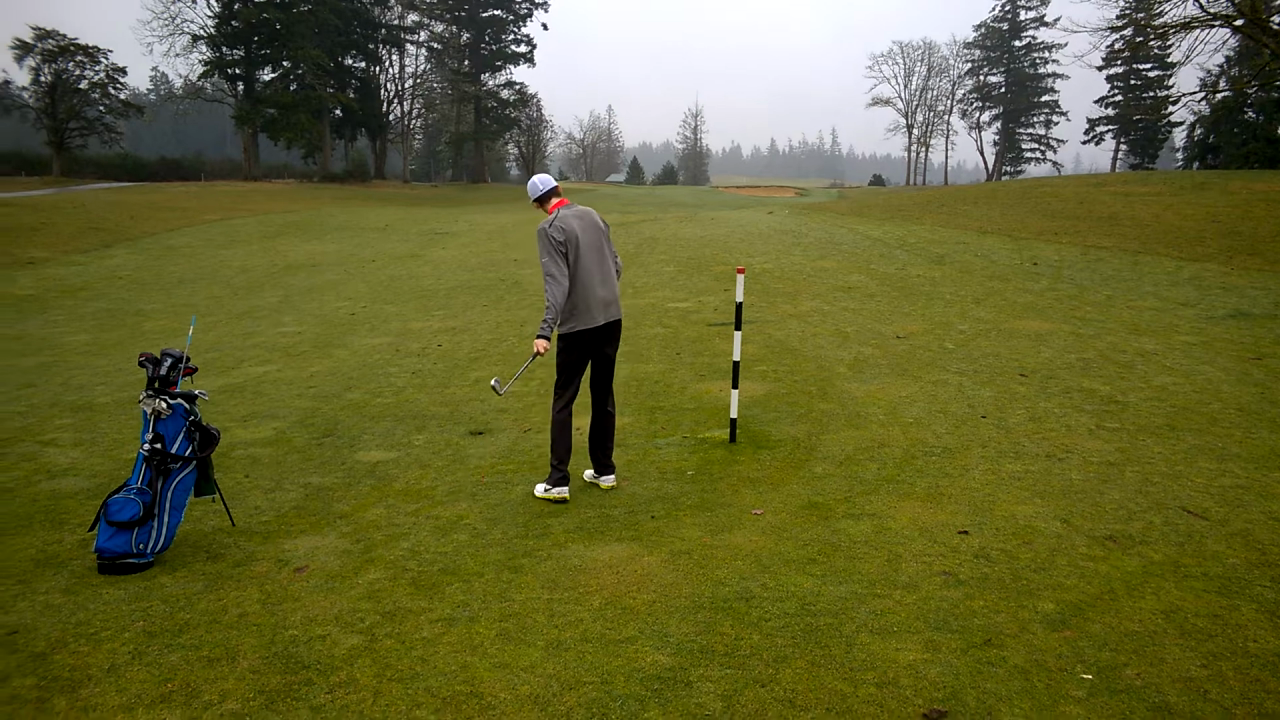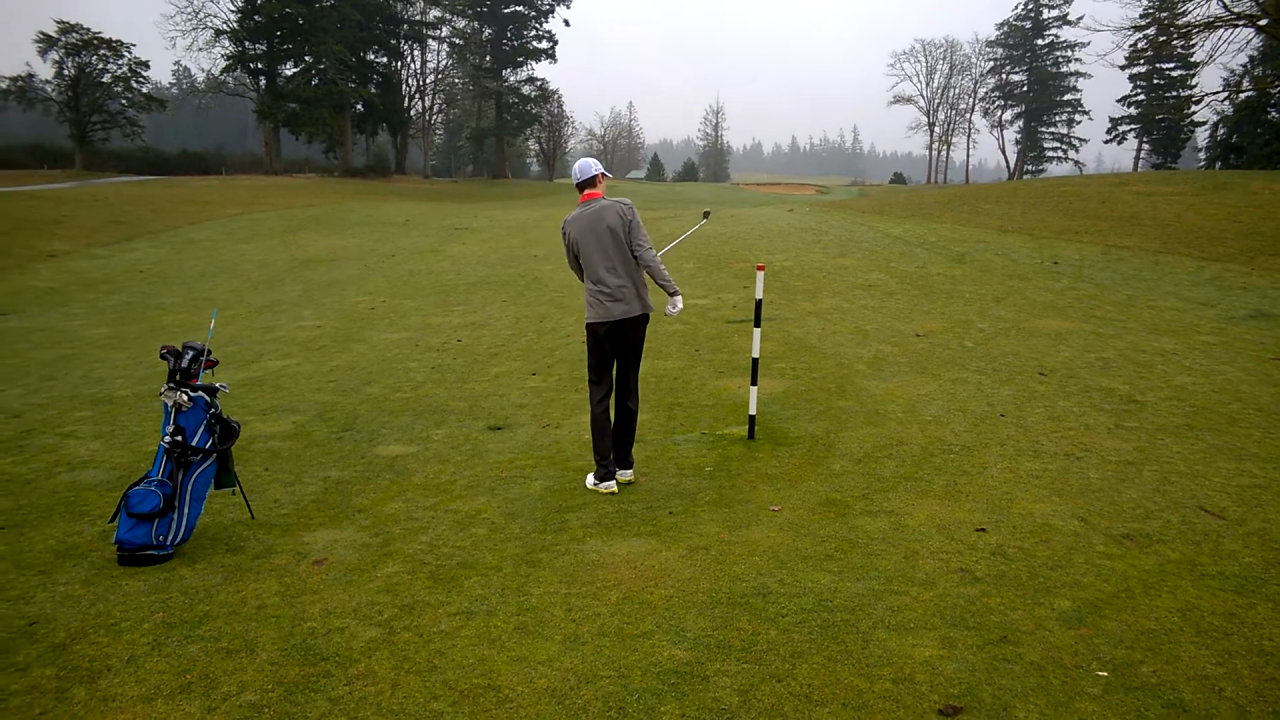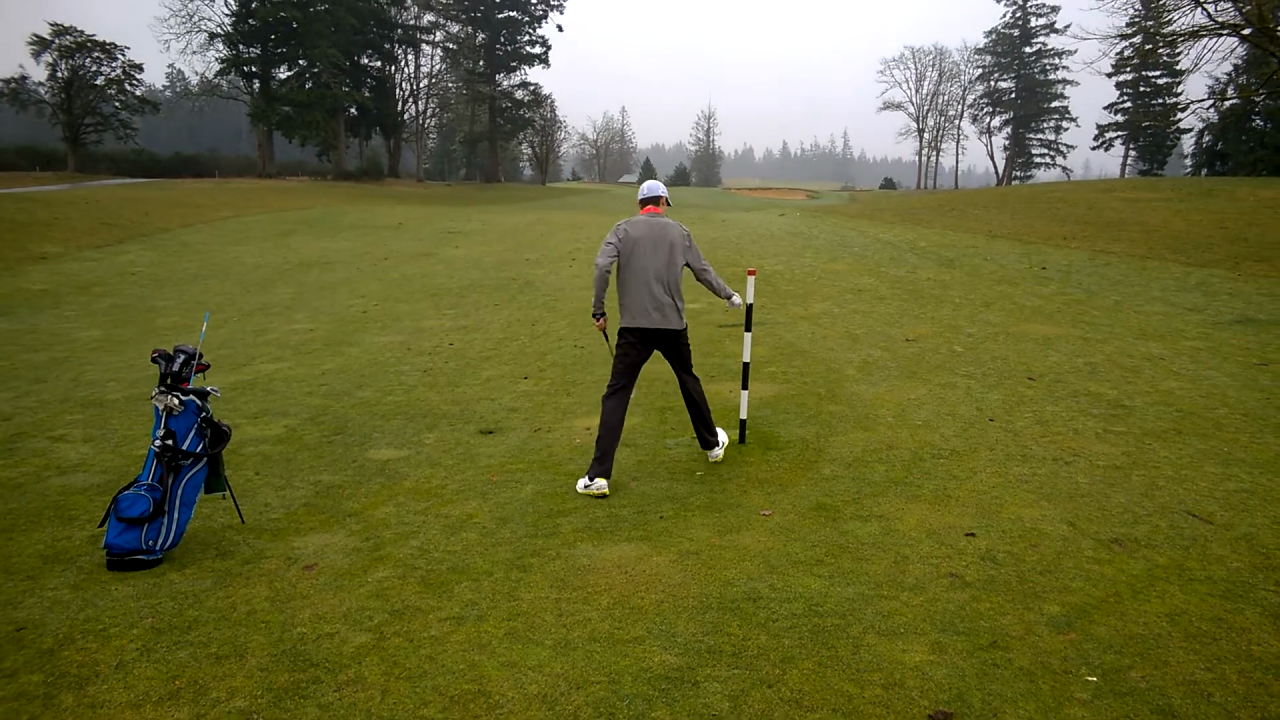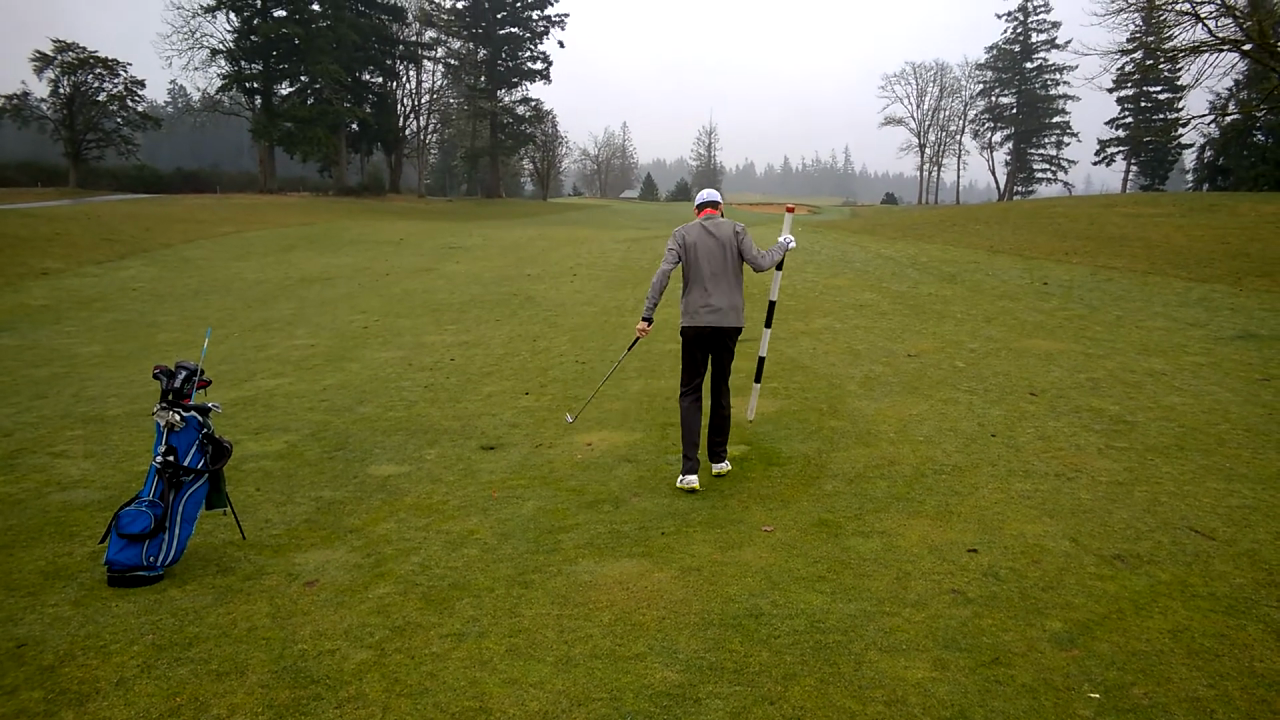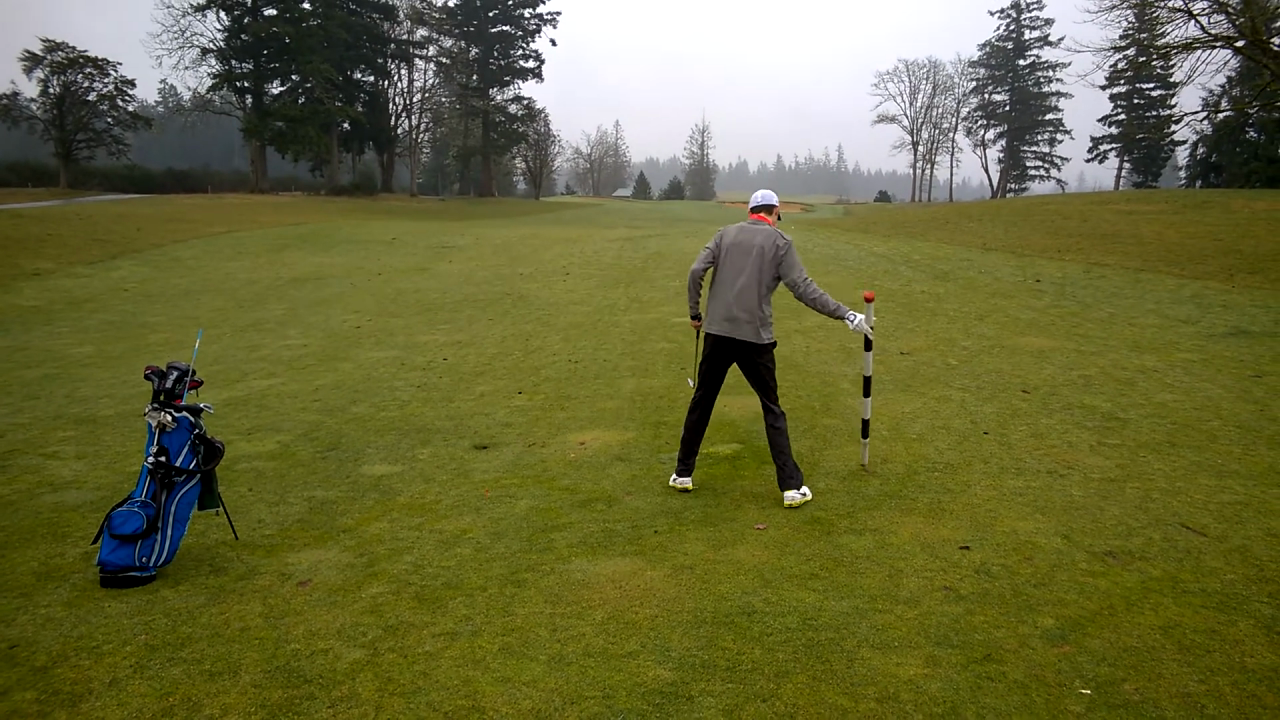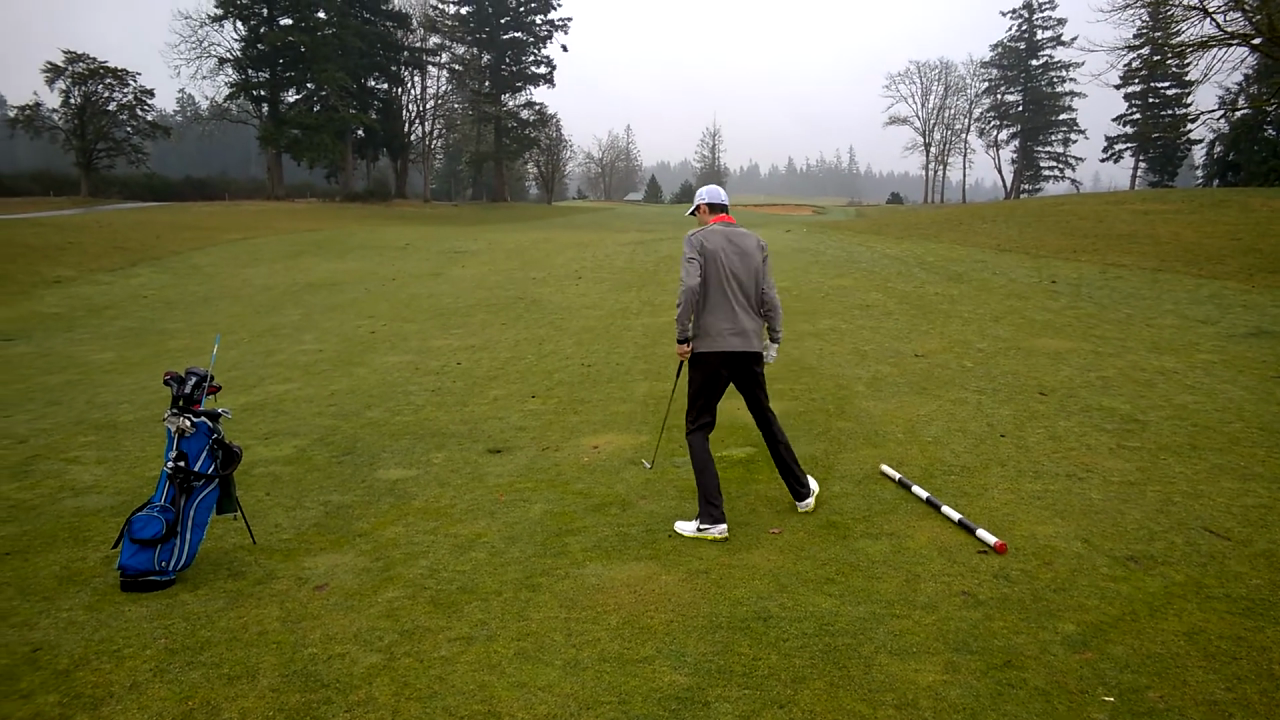
dt=0.7s
person 1, frame 1
left shoulder: (550, 229)
right shoulder: (593, 215)
left elbow: (557, 284)
right elbow: (615, 264)
left wrist: (545, 332)
left hip: (578, 323)
right hip: (610, 316)
left knee: (564, 399)
right knee: (603, 393)
left ankle: (558, 480)
right ankle: (604, 469)
person 1, frame 2
left shoulder: (569, 224)
right shoulder: (622, 208)
right elbow: (645, 254)
right wrist: (672, 291)
left hip: (598, 316)
right hip: (633, 310)
left knee: (599, 393)
right knee: (628, 388)
left ankle: (605, 474)
right ankle: (623, 464)
person 1, frame 3
left shoulder: (623, 228)
right shoulder: (678, 231)
left elbow: (603, 265)
right elbow: (703, 272)
left wrist: (598, 309)
right wrist: (730, 295)
left hip: (636, 324)
right hip: (672, 322)
left knee: (616, 395)
right knee: (688, 379)
left ankle: (599, 475)
right ankle: (712, 442)
person 1, frame 4
left shoulder: (683, 233)
right shoulder: (735, 229)
left elbow: (664, 271)
right elbow: (759, 263)
left wrist: (647, 315)
right wrist: (782, 245)
left hip: (695, 323)
right hip: (729, 322)
left knee: (691, 393)
right knee: (720, 389)
left ankle: (690, 470)
right ankle: (718, 458)
person 1, frame 5
left shoulder: (725, 234)
right shoulder: (780, 242)
left elbow: (695, 272)
right elbow: (805, 289)
left wrist: (695, 313)
right wrist: (846, 315)
left hip: (717, 332)
right hip: (754, 337)
left knee: (702, 401)
right knee: (771, 409)
left ankle: (683, 473)
right ankle: (792, 486)
person 1, frame 6
left shoulder: (697, 239)
right shoulder: (755, 242)
left elbow: (689, 287)
right elbow: (768, 297)
left wrist: (683, 336)
right wrist: (774, 339)
left hip: (710, 349)
right hip: (749, 347)
left knee: (698, 429)
right knee: (765, 418)
left ankle: (712, 519)
right ankle: (801, 492)
